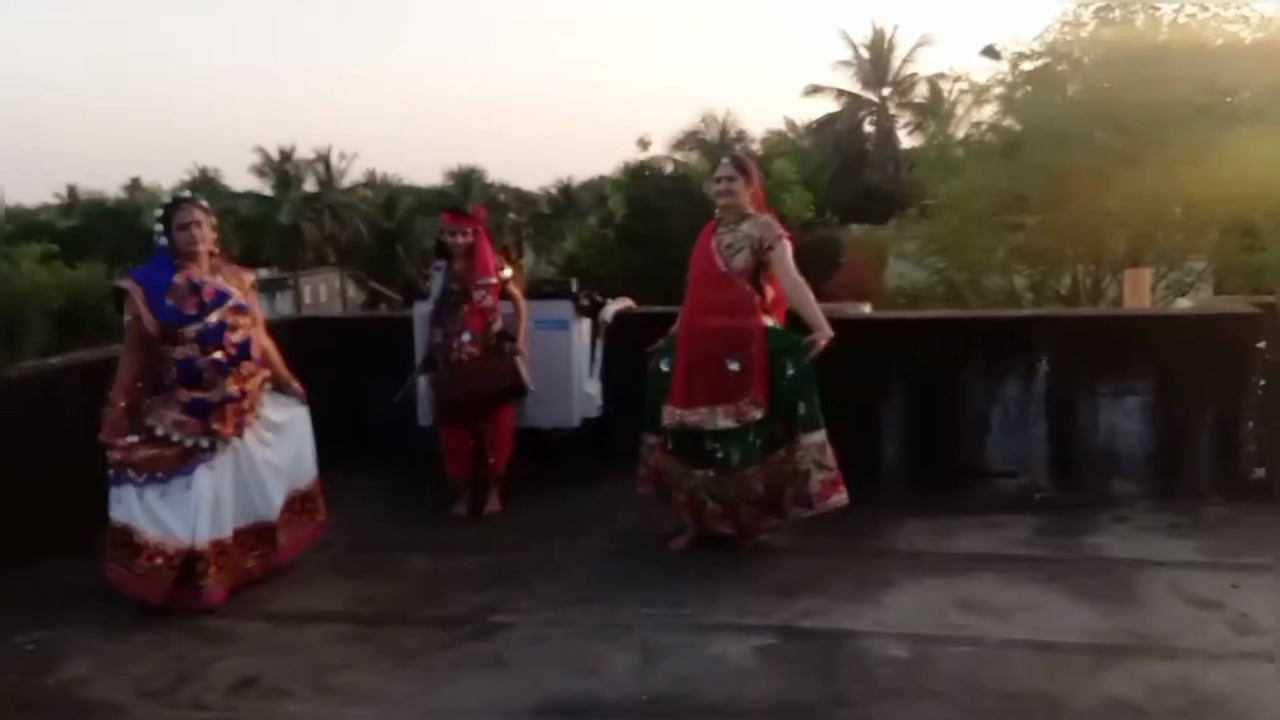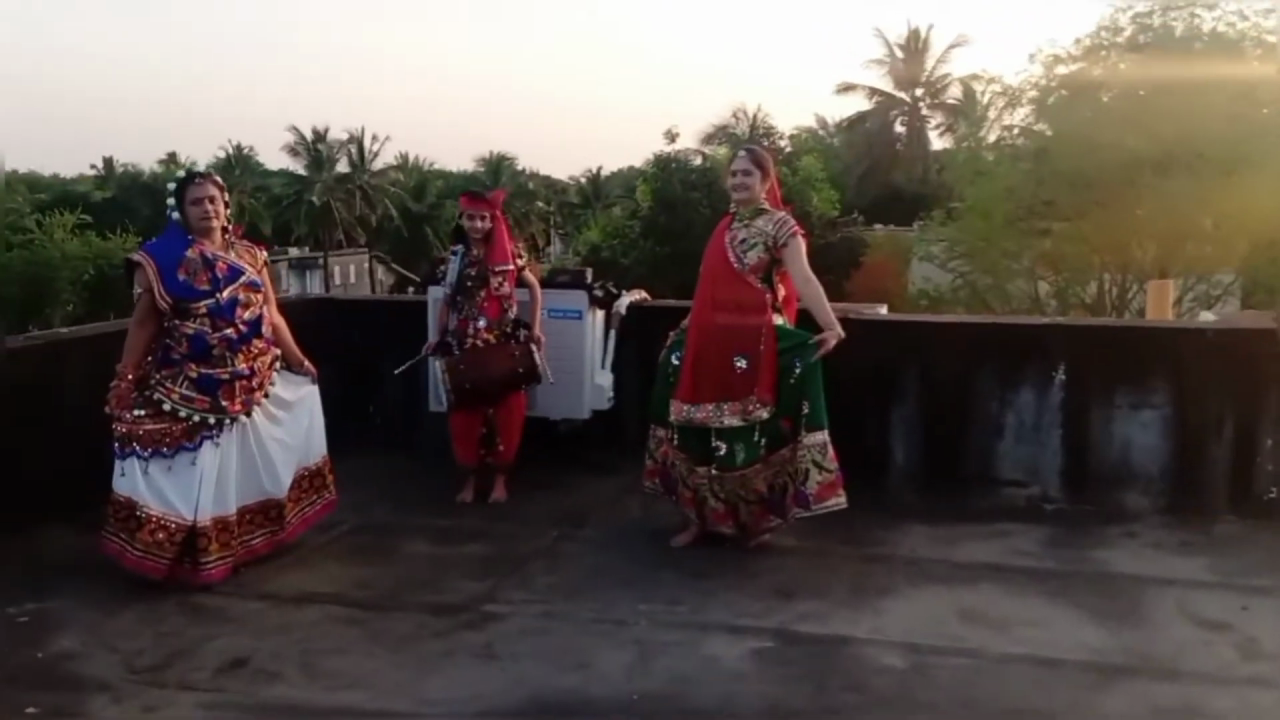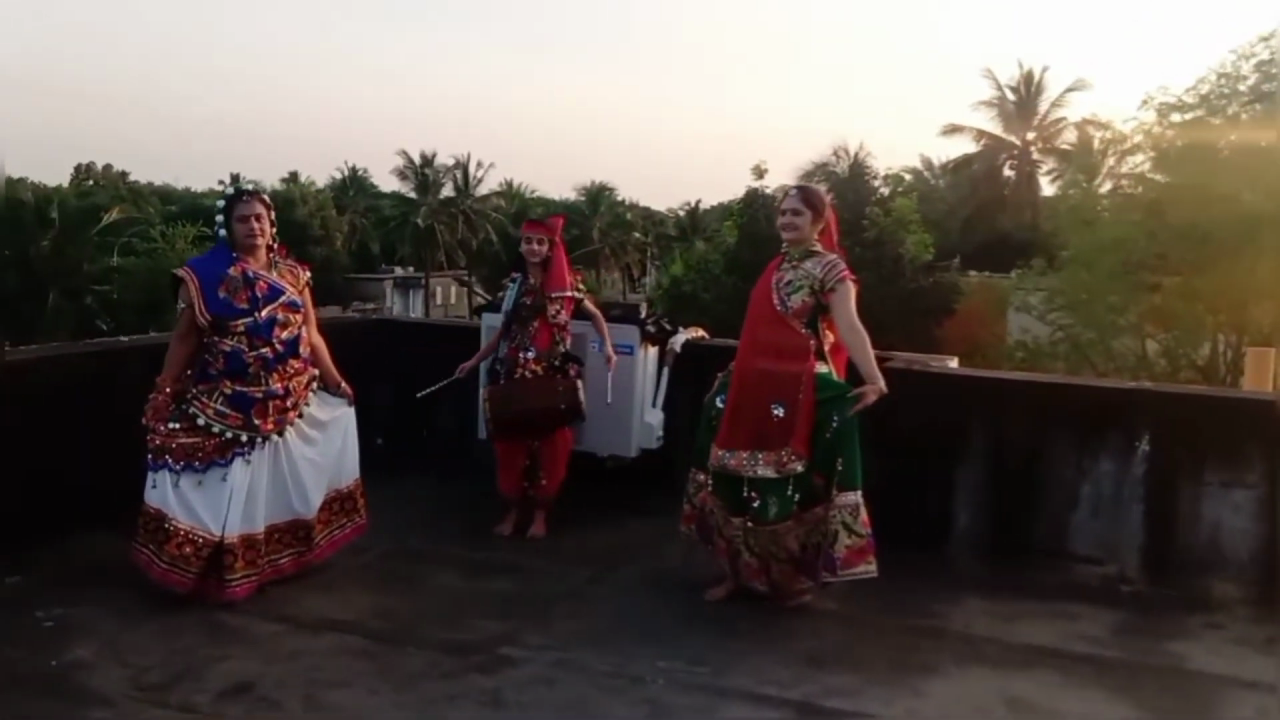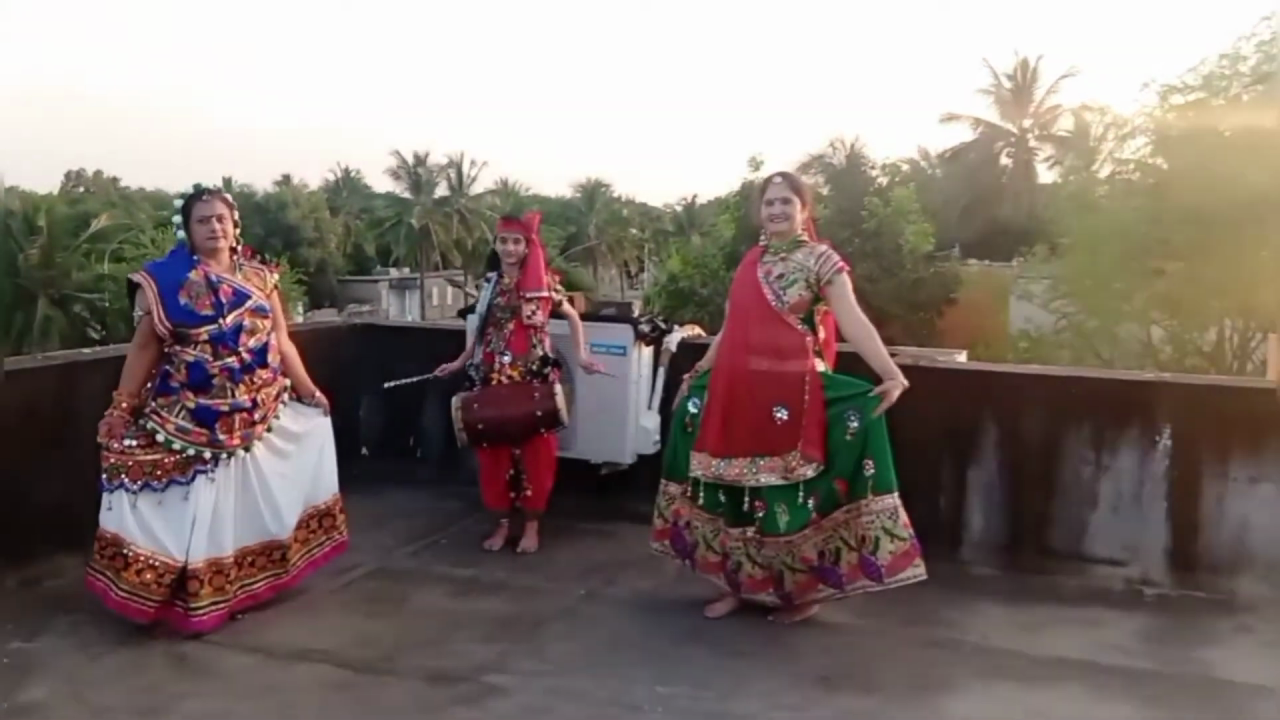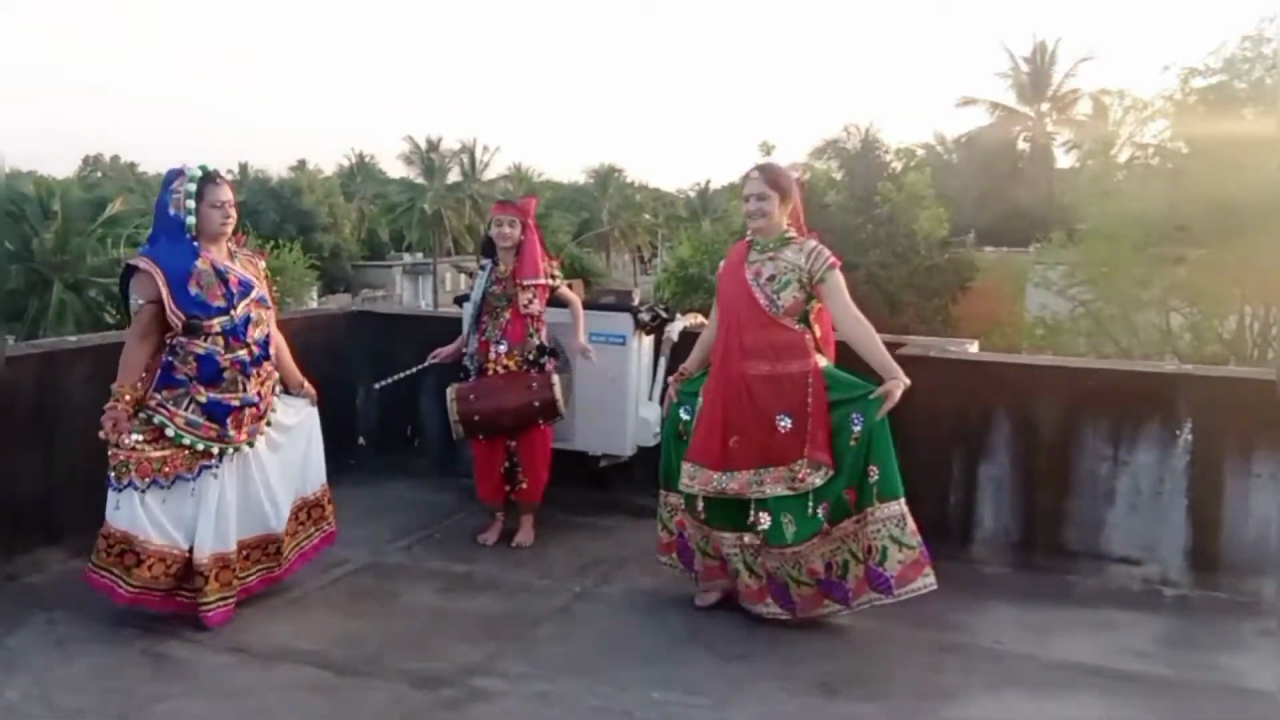
dt=1s
person 1, frame 1
left shoulder: (237, 278)
right shoulder: (150, 286)
left elbow: (260, 338)
right elbow: (135, 351)
left wrist: (286, 382)
right wrist: (117, 409)
left hip: (243, 407)
right hip: (183, 415)
left knee: (242, 490)
right knee: (191, 497)
left ankle: (245, 562)
right ankle: (199, 575)
person 1, frame 2
left shoulder: (250, 256)
right shoulder: (162, 259)
left elbow: (271, 316)
right elbow: (144, 322)
left wrist: (298, 362)
right wrist: (124, 382)
left hip: (250, 384)
right hip: (190, 389)
left knee: (248, 469)
right knee: (196, 472)
left ankle: (248, 538)
right ankle: (198, 553)
person 1, frame 3
left shoulder: (293, 275)
right shoulder: (206, 275)
left elbow: (311, 335)
right elbow: (185, 338)
left wrist: (335, 383)
right wrist: (162, 395)
left hip: (288, 403)
right hip: (226, 405)
left knee: (278, 486)
right knee: (228, 488)
left ankle: (275, 559)
right ankle: (226, 570)
person 1, frame 4
left shoulder: (259, 277)
right shoulder: (164, 280)
left elbow: (280, 342)
right elbow: (144, 348)
left wrist: (308, 392)
right wrist: (121, 410)
left hip: (255, 416)
right hip: (189, 421)
left knee: (247, 506)
right knee: (193, 510)
left ankle: (238, 589)
right ankle: (187, 602)
person 1, frame 5
left shoulder: (249, 264)
right shoulder: (162, 266)
left elbow: (268, 330)
right elbow: (142, 338)
left wrist: (296, 382)
right wrist: (121, 402)
left hip: (247, 408)
right hip: (188, 411)
left knee: (243, 499)
right knee: (190, 500)
left ankle: (226, 587)
right ankle: (185, 593)
person 2, frame 1
left shoulder: (765, 228)
right shoulder: (709, 231)
left elbow: (789, 280)
left wrist: (820, 327)
right wrist: (675, 335)
left hip: (747, 343)
right hip: (700, 345)
left knee: (747, 433)
right knee: (694, 433)
left ankle: (752, 517)
right ankle: (698, 517)
person 2, frame 2
left shoulder: (779, 224)
right shoulder: (724, 226)
left elbow: (802, 278)
left wrist: (831, 327)
right wrist: (687, 329)
left hip: (756, 342)
right hip: (710, 341)
left knee: (752, 431)
right knee: (701, 431)
left ankle: (755, 517)
right ankle: (702, 515)
person 2, frame 3
left shoulder: (830, 268)
right shoulder: (776, 267)
left elbow: (849, 326)
left wrist: (873, 379)
right wrist: (732, 373)
left hip: (801, 390)
right hip: (755, 387)
left knee: (793, 482)
right knee: (742, 479)
left ankle: (795, 577)
right ankle: (741, 570)
person 2, frame 4
left shoulder: (821, 260)
right shoulder: (749, 262)
left elbow: (853, 322)
left wrist: (891, 374)
right wrist: (698, 374)
left hip: (793, 391)
right hip: (739, 390)
left knee: (793, 487)
right knee: (736, 487)
left ankle: (802, 590)
right ankle: (740, 582)
person 2, frame 5
left shoulder: (810, 256)
right shoulder: (734, 258)
left elbow: (848, 320)
right elbow: (716, 326)
left wrist: (893, 374)
right wrist: (685, 374)
left hip: (792, 390)
right hip: (734, 390)
left knee: (794, 489)
right knee: (727, 483)
left ankle: (806, 593)
right ankle: (724, 574)
person 3, frame 1
left shoulder: (492, 266)
right shoulder: (440, 270)
left elbow: (518, 300)
right elbow: (435, 315)
left wrist: (519, 342)
right wrist: (430, 357)
left hip: (489, 357)
right hip: (450, 360)
left knee: (494, 422)
right knee: (455, 424)
left ankle: (494, 490)
right ankle: (462, 492)
person 3, frame 2
left shoulder: (507, 252)
right shoulder: (455, 256)
left elbow: (533, 286)
right elbow: (447, 301)
left wrist: (535, 328)
right wrist: (439, 338)
left hip: (502, 343)
right hip: (464, 344)
left knee: (504, 411)
right knee: (466, 411)
left ankle: (500, 479)
right ankle: (469, 478)
person 3, frame 3
left shoulder: (566, 283)
right shoulder: (513, 284)
left elbow: (594, 314)
right elbow: (505, 330)
left wrist: (607, 348)
right wrist: (475, 360)
left hip: (552, 373)
right hip: (514, 371)
left knee: (550, 443)
right knee: (511, 440)
left ankle: (540, 513)
right ankle: (512, 510)
person 3, frame 4
left shoulder: (544, 282)
right shoulder: (489, 284)
left elbow: (572, 317)
left wrist: (581, 355)
right wrist: (460, 363)
left hip: (533, 377)
right hip: (493, 377)
left knee: (534, 449)
right knee: (495, 449)
left ankle: (531, 525)
right ankle: (502, 523)
person 3, frame 5
left shoulder: (540, 268)
right shoulder: (484, 270)
left elbow: (573, 301)
left wrist: (579, 339)
right wrist: (456, 347)
left hip: (529, 367)
right hip: (489, 366)
left knee: (530, 441)
right knee: (490, 440)
left ankle: (527, 519)
right ankle: (497, 516)
